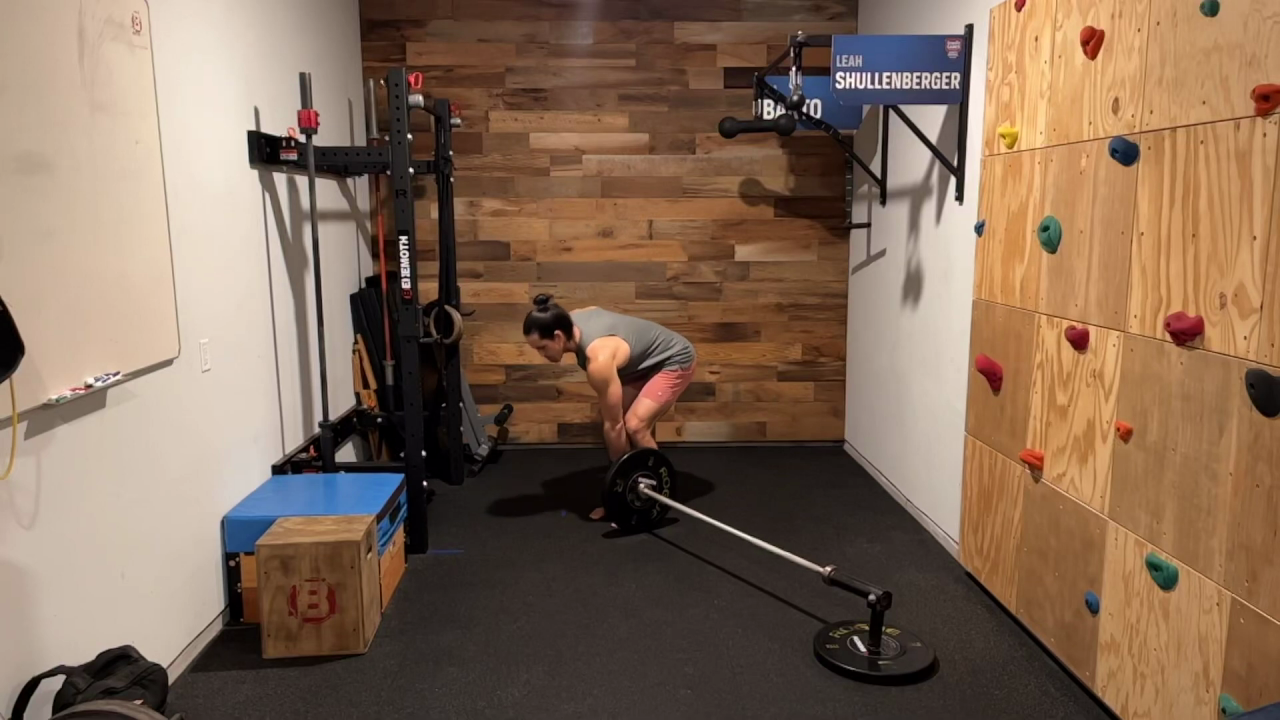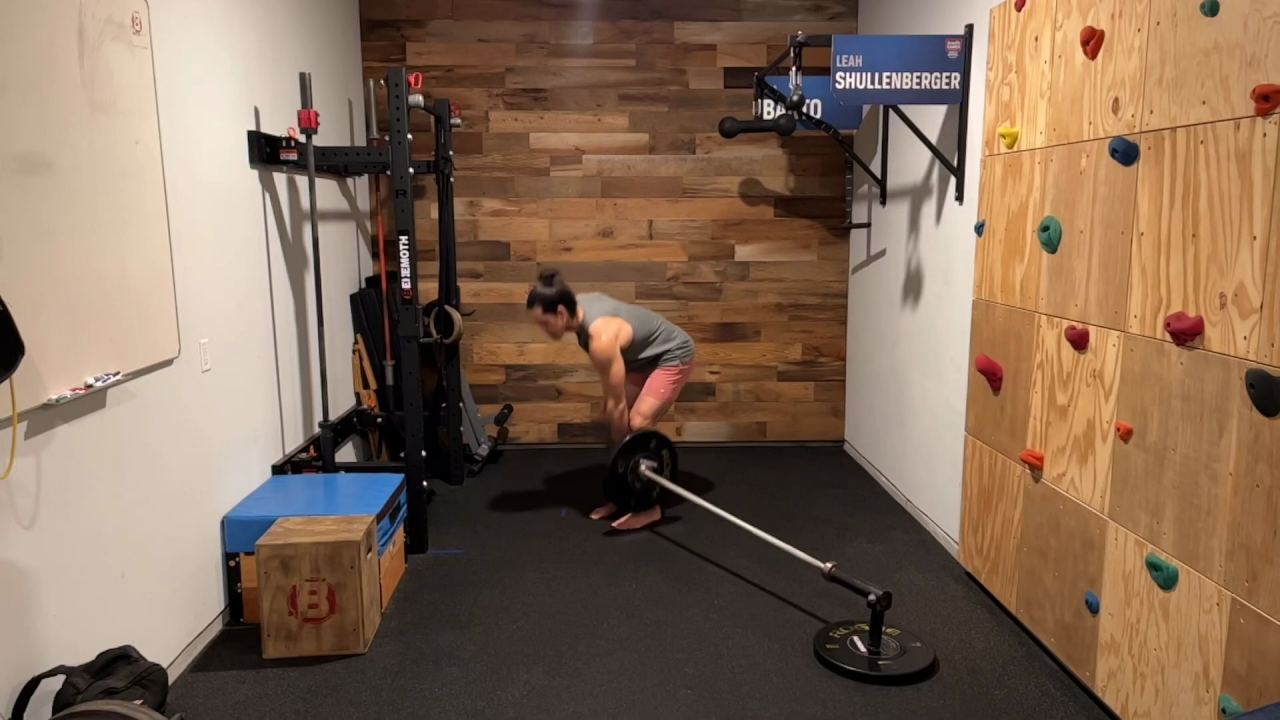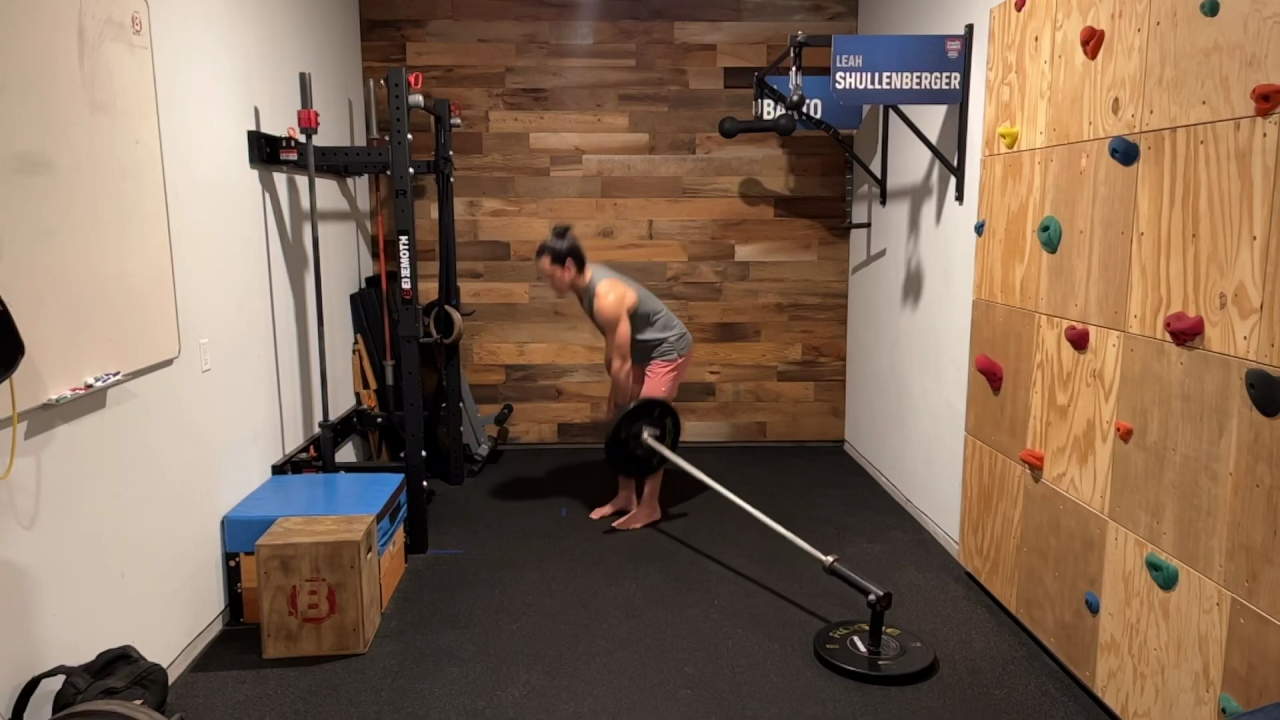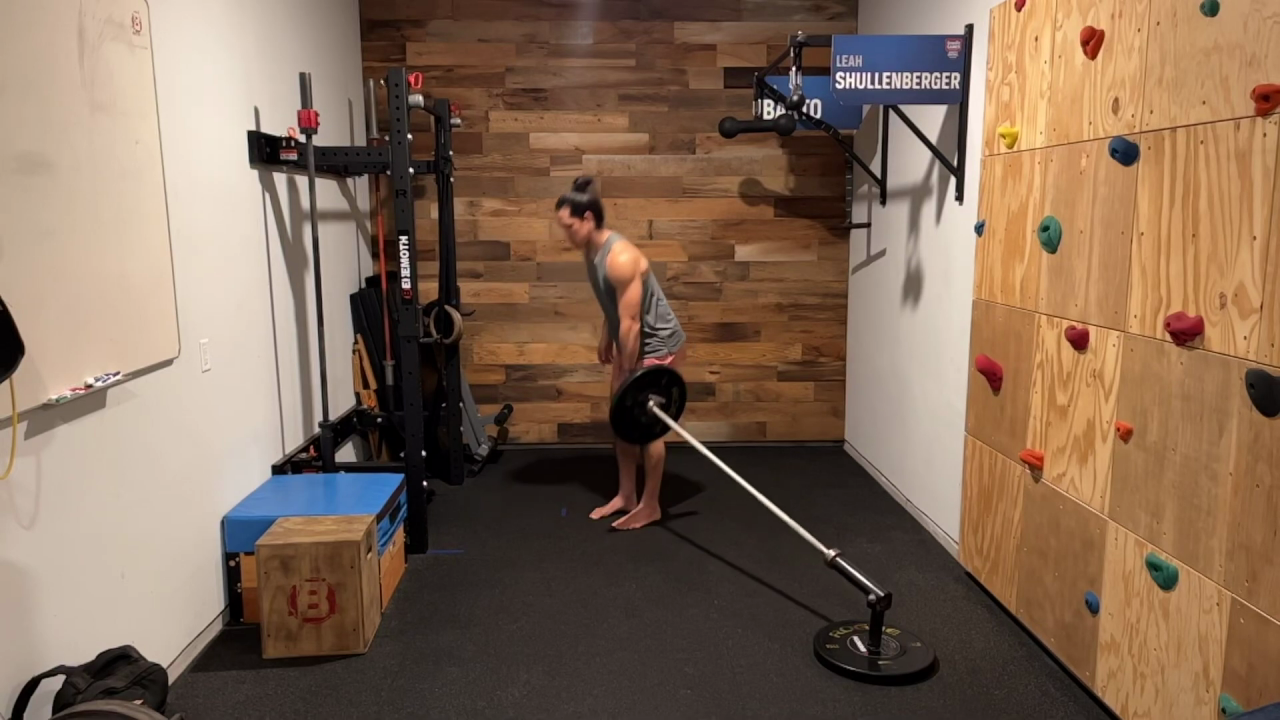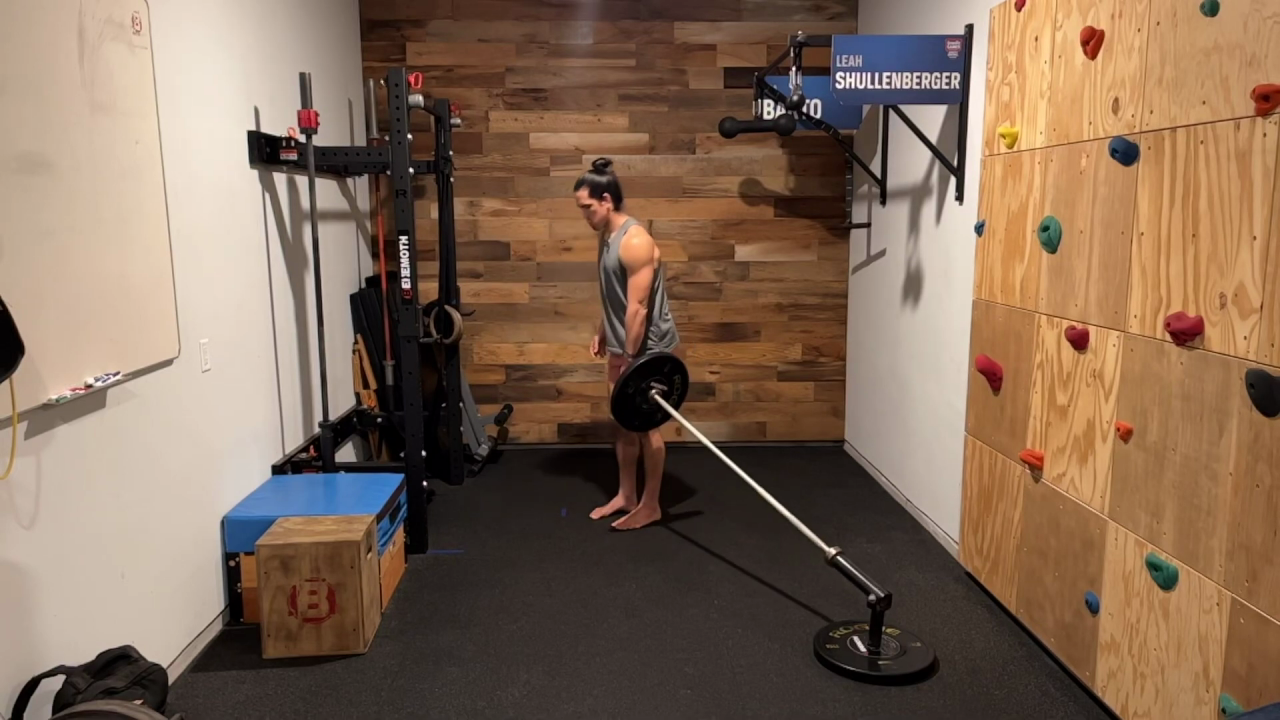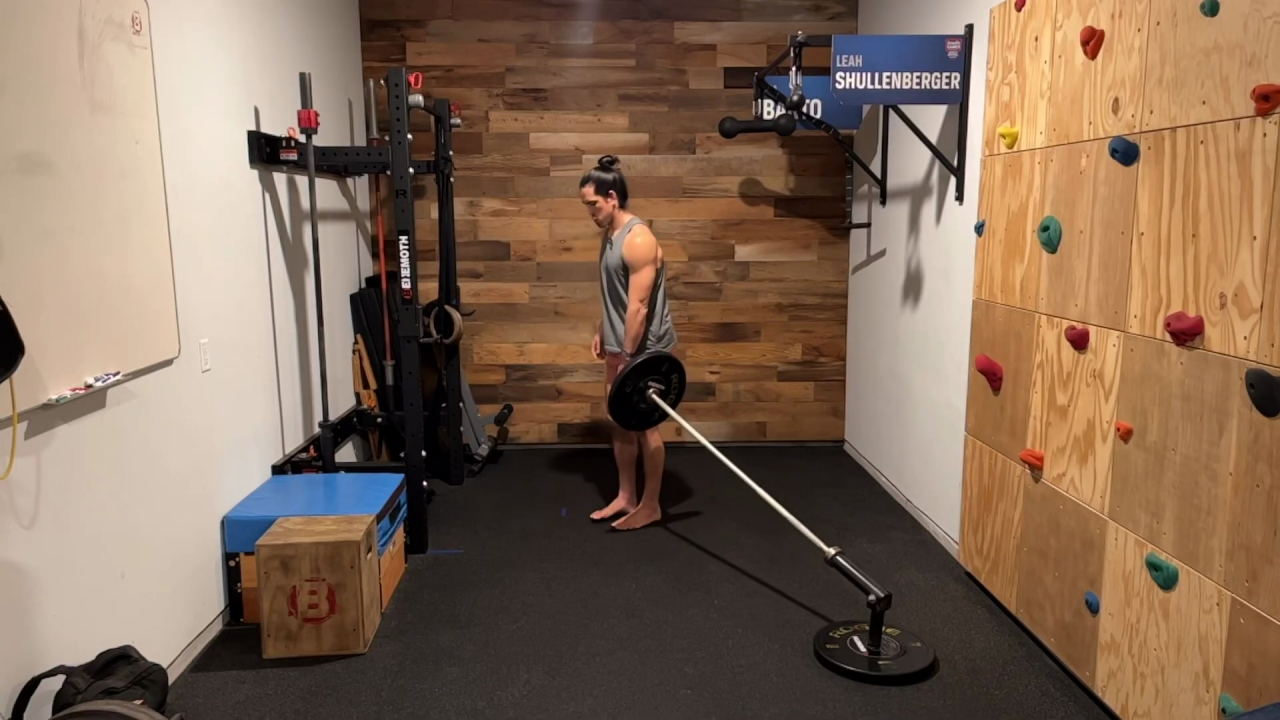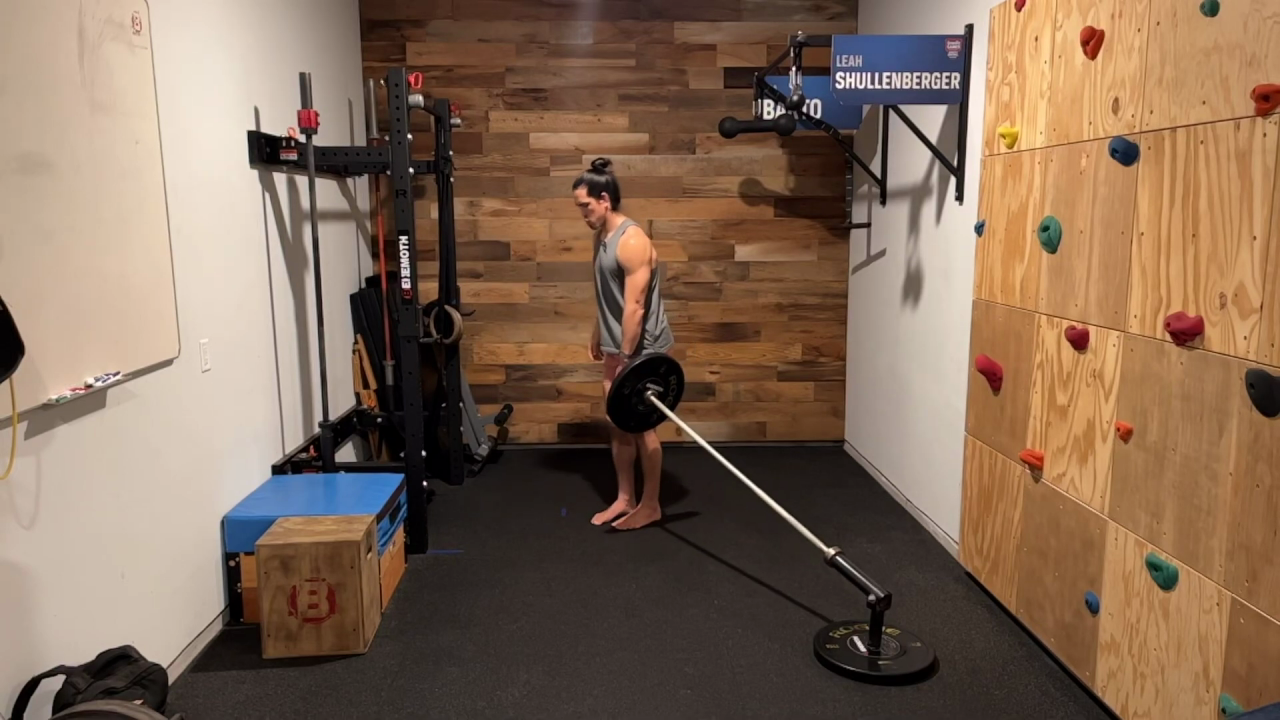
dt=0.2s
person 1, frame 1
left shoulder: (599, 359)
right shoulder: (573, 320)
left elbow: (613, 426)
left hip: (675, 361)
right hip: (647, 358)
left knee: (635, 424)
right knee: (615, 417)
person 1, frame 2
left shoulder: (601, 338)
right shoulder: (578, 304)
left elbow: (616, 403)
left hip: (674, 355)
right hip: (646, 353)
left knee: (639, 422)
right knee: (616, 419)
left ankle: (649, 506)
person 1, frame 3
left shoulder: (606, 298)
right shoulder: (585, 278)
left elbow: (622, 364)
left wrist: (624, 410)
left hip: (668, 348)
right hip: (642, 347)
right knee: (617, 417)
left ankle: (650, 506)
right ankle: (626, 495)
person 1, frame 4
left shoulder: (620, 257)
right shoulder: (593, 249)
left elbow: (631, 322)
left wrist: (628, 376)
right wrist: (604, 341)
left hip: (659, 345)
right hip: (633, 343)
left ankle: (650, 506)
right ankle: (626, 494)
person 1, frame 5
left shoulder: (635, 241)
right shoulder: (606, 235)
left elbow: (639, 308)
left wrist: (632, 361)
right wrist: (601, 332)
left hip: (650, 348)
right hip: (623, 346)
left knee: (645, 425)
right knee: (623, 422)
left ankle: (650, 505)
right ankle: (626, 495)
person 1, frame 6
left shoulder: (638, 240)
right shoulder: (610, 234)
left elbow: (639, 307)
left wrist: (630, 359)
right wrist: (601, 333)
left hip: (644, 350)
right hip: (619, 347)
left knee: (643, 426)
right knee: (620, 424)
left ankle: (650, 505)
right ankle: (626, 496)
person 1, frame 7
left shoulder: (632, 242)
right shoulder: (602, 237)
left elbow: (635, 307)
left wrist: (628, 359)
right wrist: (598, 336)
left hip: (642, 350)
right hip: (616, 348)
left knee: (640, 427)
right knee: (617, 425)
left ankle: (650, 504)
right ankle: (625, 498)
